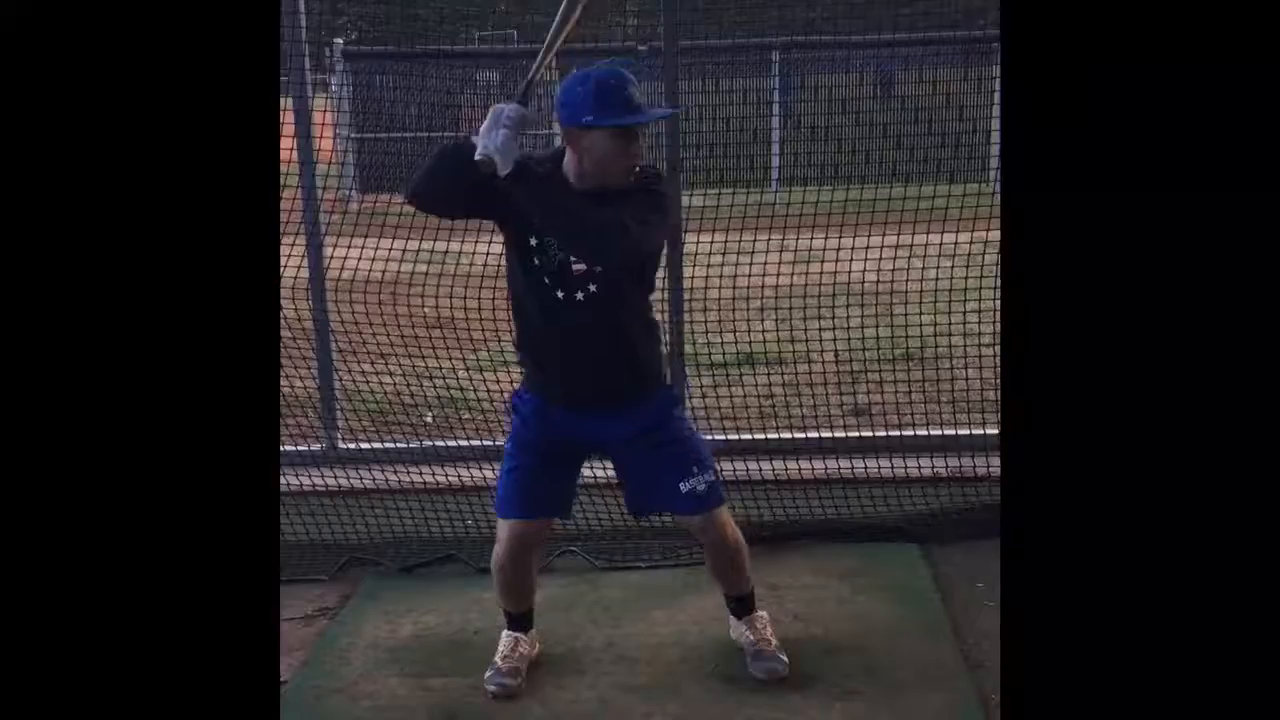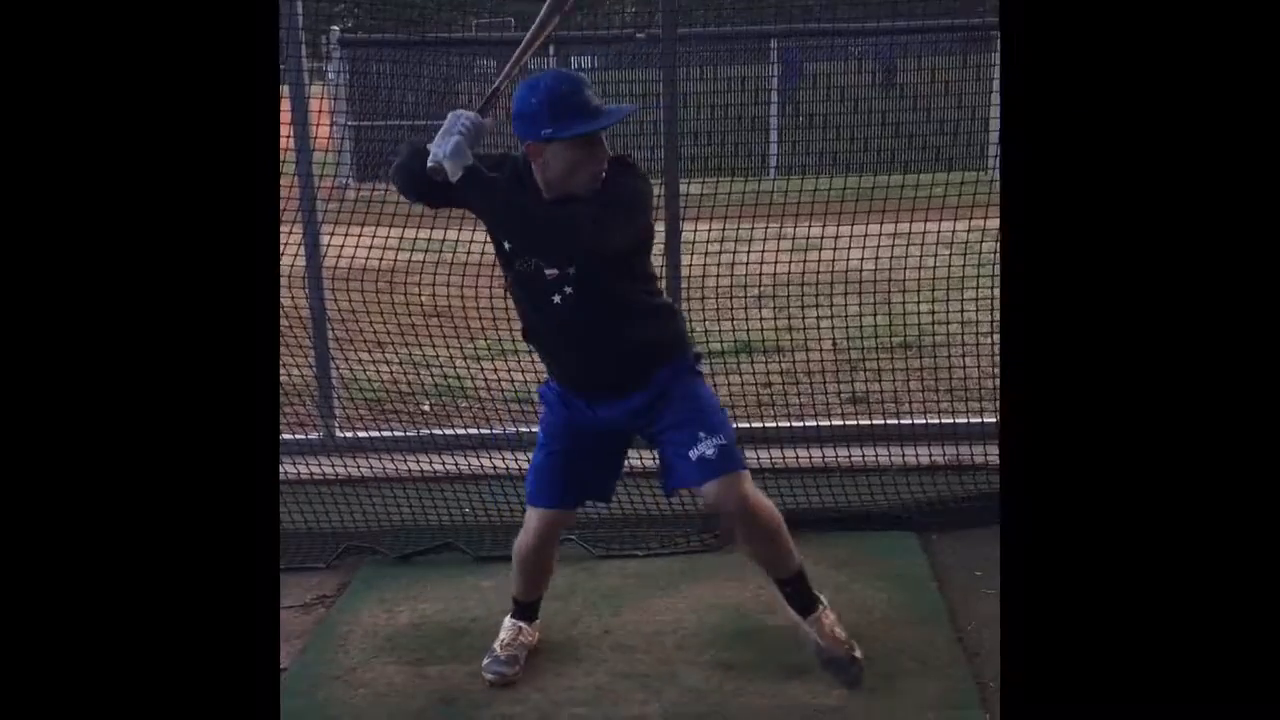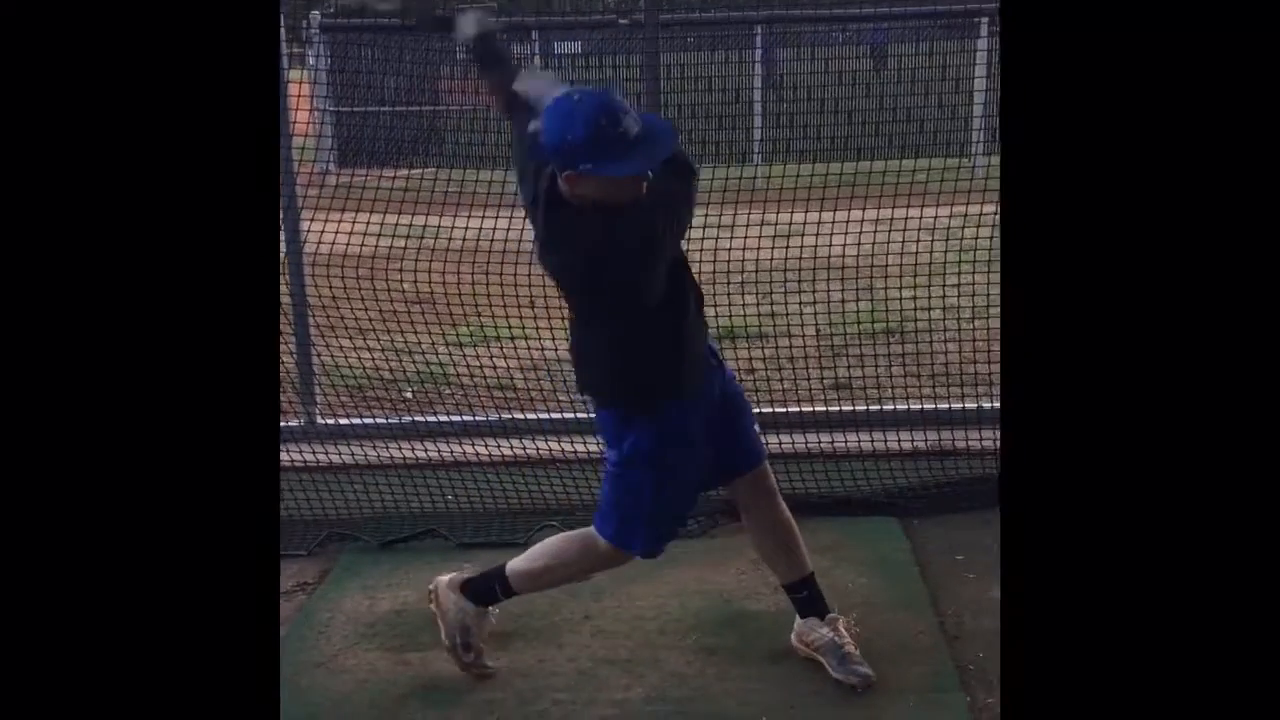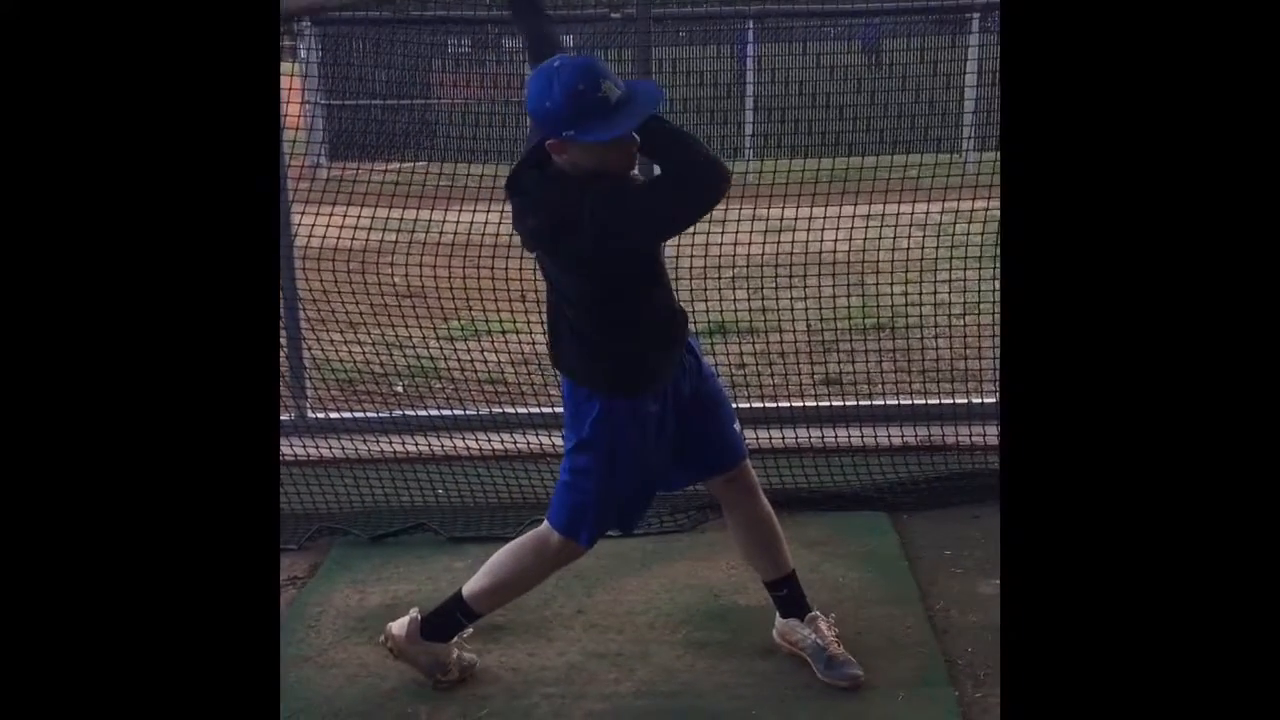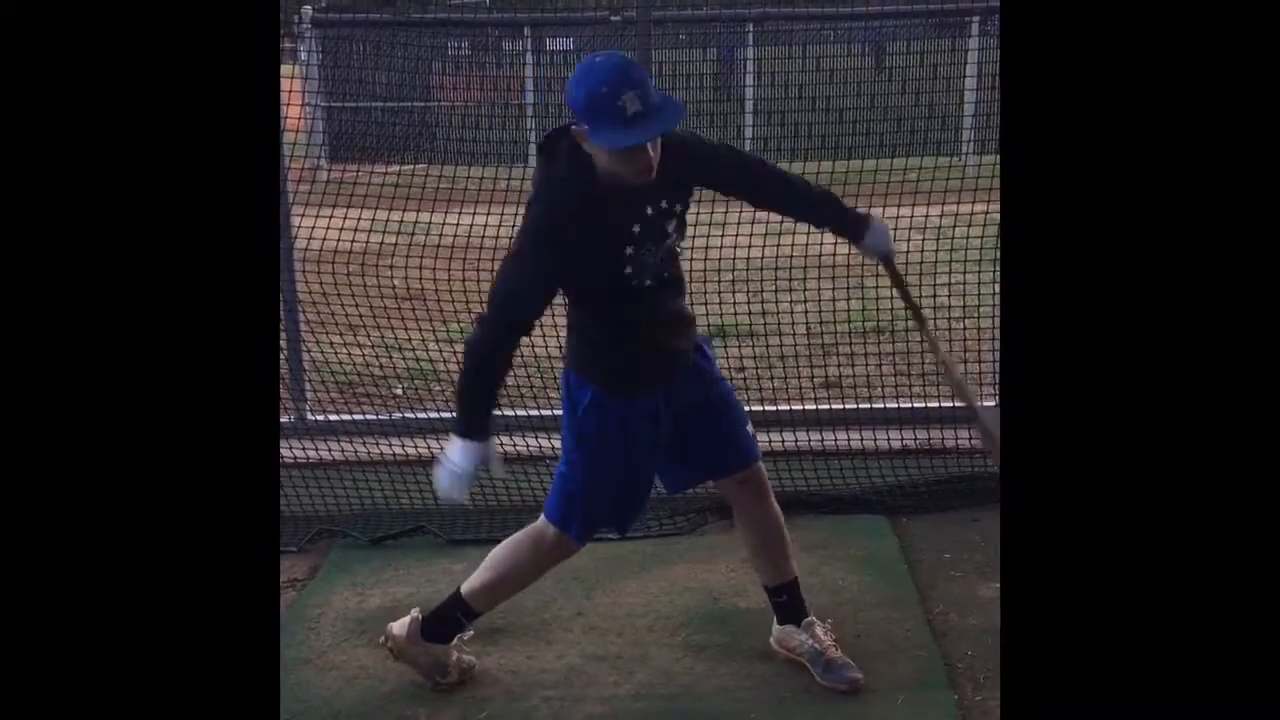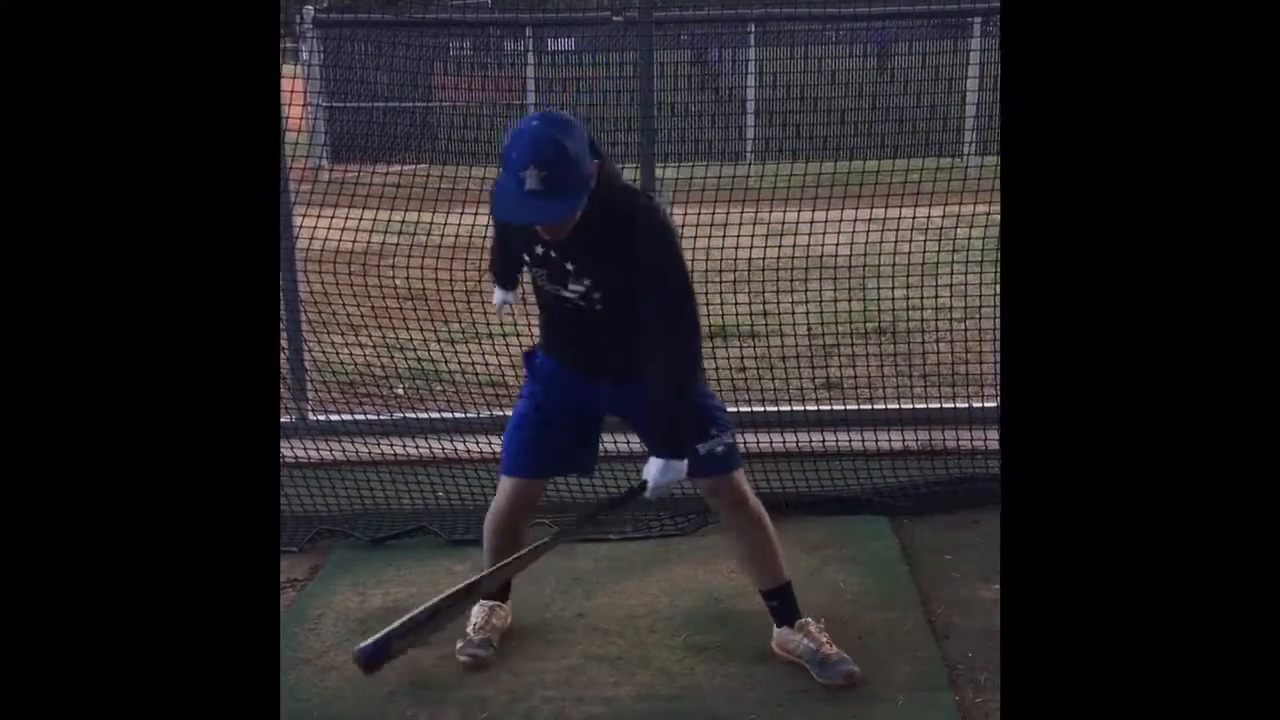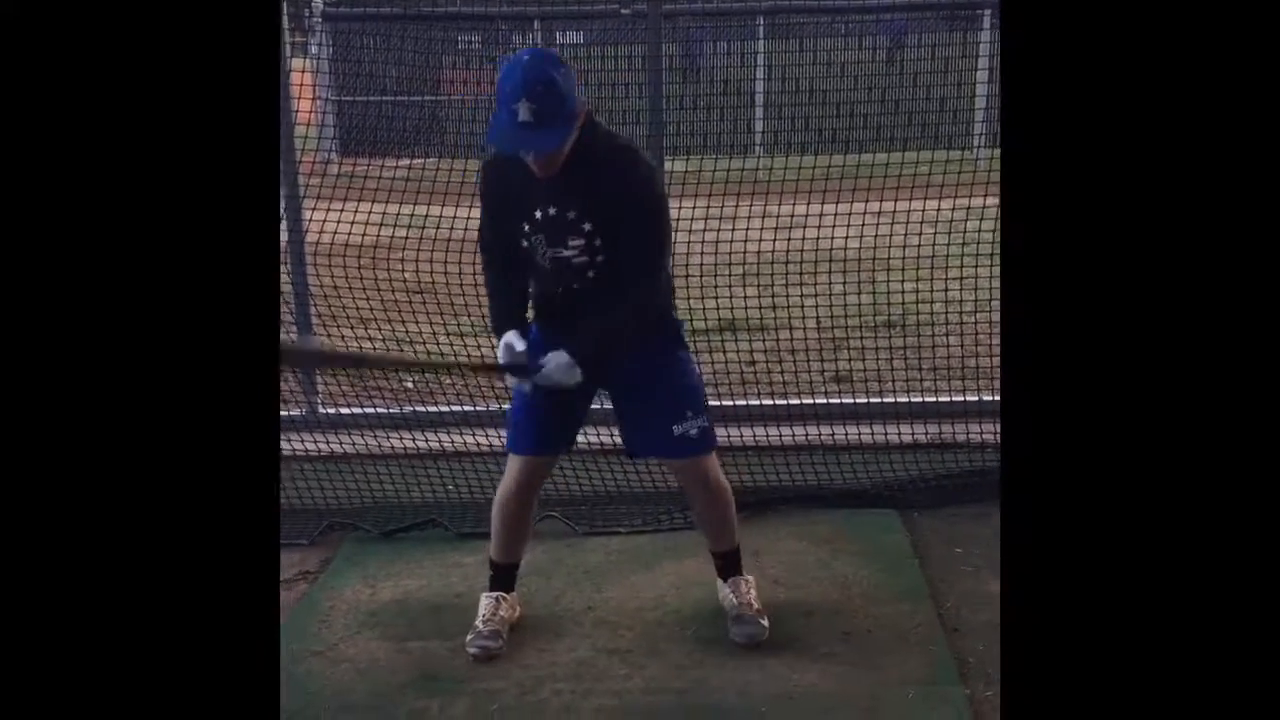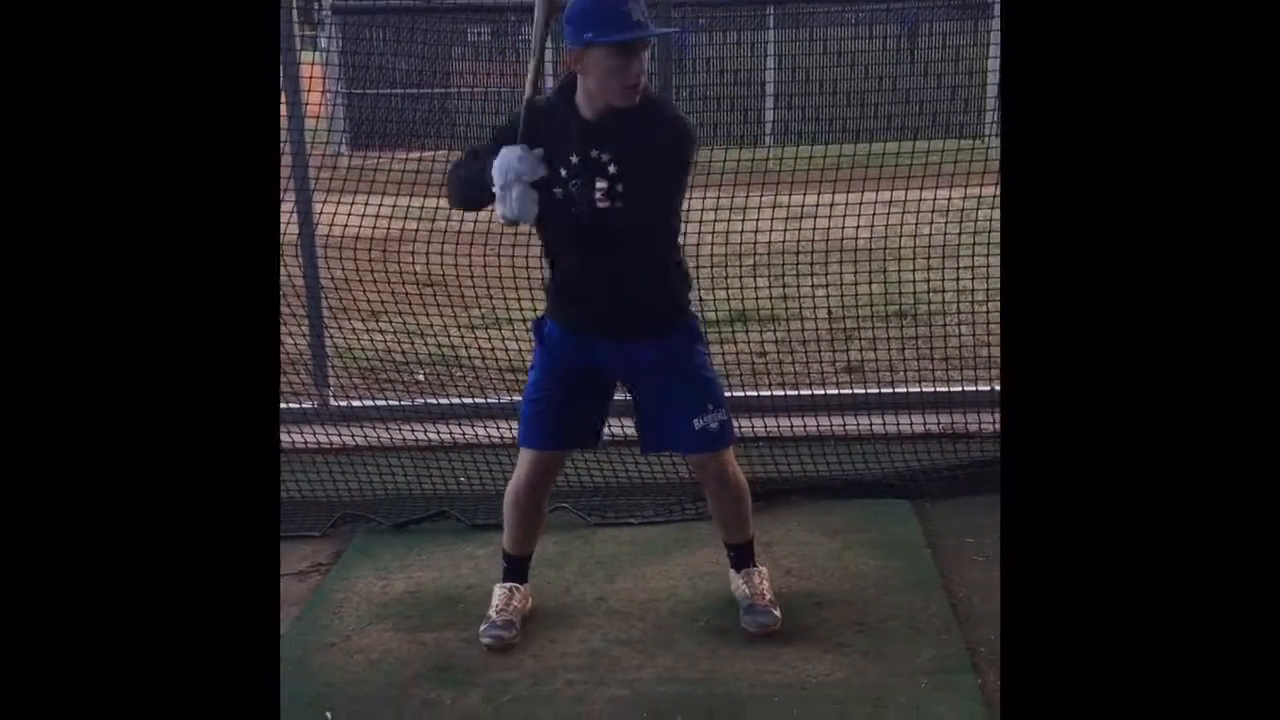
dt=0.5s
person 1, frame 1
left shoulder: (647, 194)
right shoulder: (519, 179)
left elbow: (611, 248)
right elbow: (422, 193)
left wrist: (516, 174)
right wrist: (480, 147)
left hip: (637, 398)
right hip: (548, 401)
left knee: (711, 522)
right knee: (516, 536)
left ankle: (747, 619)
right ankle: (518, 634)
person 1, frame 2
left shoulder: (624, 188)
right shoulder: (503, 178)
left elbow: (567, 242)
right elbow: (408, 179)
left wrist: (466, 175)
right wrist: (437, 151)
left hip: (660, 375)
right hip: (576, 390)
left knee: (732, 497)
right knee: (541, 526)
left ankle: (811, 613)
right ankle: (522, 621)
person 1, frame 3
left shoulder: (545, 173)
right shoulder: (612, 246)
left elbow: (525, 110)
right elbow: (675, 178)
left wrist: (480, 41)
left hip: (690, 364)
right hip: (647, 401)
left knee: (755, 484)
right knee: (614, 543)
left ankle: (815, 621)
right ankle: (470, 595)
person 1, frame 4
left shoulder: (551, 163)
right shoulder: (594, 211)
left elbow: (547, 64)
right elbow: (705, 181)
right wrist: (642, 123)
left hip: (667, 356)
right hip: (616, 391)
left knee: (736, 480)
right knee: (571, 536)
left ankle: (795, 618)
right ankle: (424, 631)
person 1, frame 5
left shoulder: (668, 157)
right shoulder: (563, 209)
left elbow: (755, 178)
right elbow: (503, 319)
left wrist: (853, 223)
right wrist: (469, 433)
left hip: (680, 357)
right hip: (611, 388)
left knee: (749, 484)
right knee: (565, 531)
left ankle: (794, 625)
right ankle: (426, 631)
person 1, frame 6
left shoulder: (639, 226)
right shoulder: (518, 204)
left elbow: (674, 337)
left wrist: (668, 443)
right wrist: (502, 282)
left hip: (652, 367)
right hip: (564, 363)
left knee: (729, 489)
right knee: (514, 494)
left ankle: (791, 626)
right ankle: (490, 603)
person 1, frame 7
left shoulder: (628, 172)
right shoulder: (501, 172)
left elbow: (644, 285)
right elbow: (500, 258)
left wrist: (585, 358)
right wrist: (508, 331)
left hip: (642, 336)
right hip: (555, 336)
left knee: (698, 469)
right knee: (523, 471)
left ankle: (733, 582)
right ankle: (499, 595)
person 1, frame 8
left shoulder: (665, 130)
right shoulder: (540, 123)
left elbow: (642, 230)
right elbow: (460, 185)
left wrist: (544, 207)
right wrist: (496, 173)
left hip: (660, 331)
right hip: (572, 330)
left knee: (714, 460)
right knee: (534, 464)
left ankle: (745, 571)
right ankle: (512, 585)
